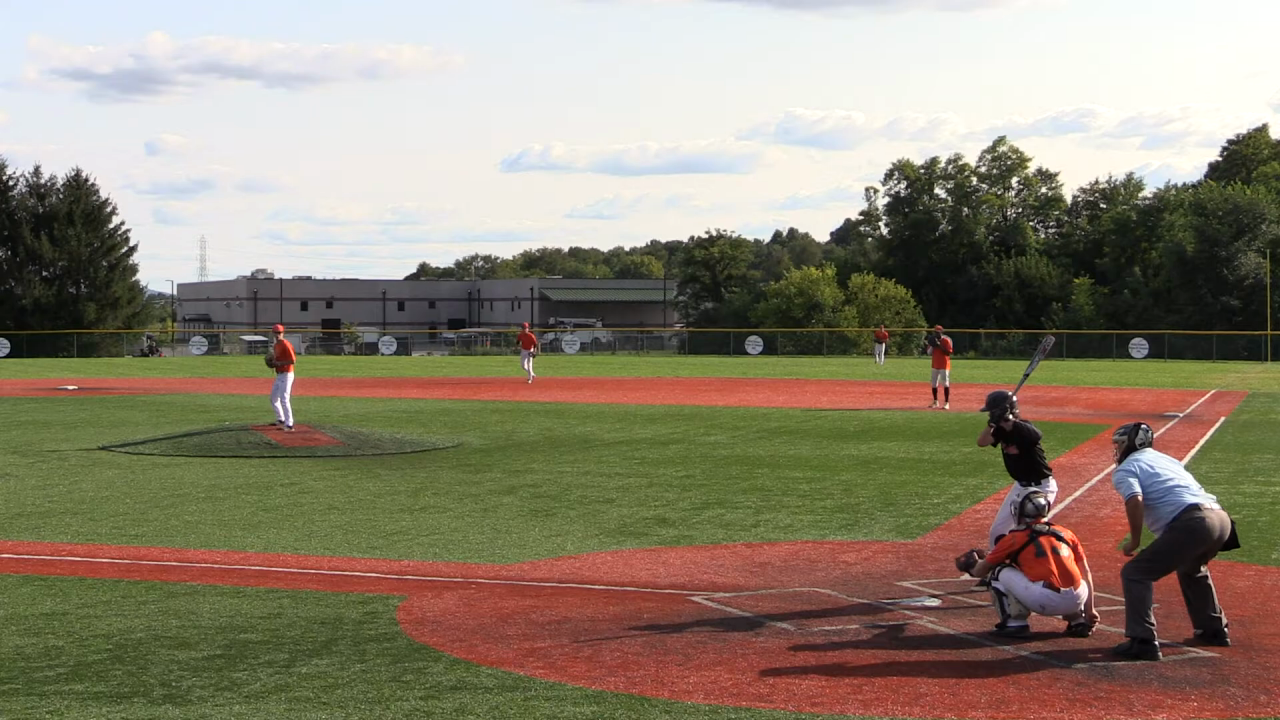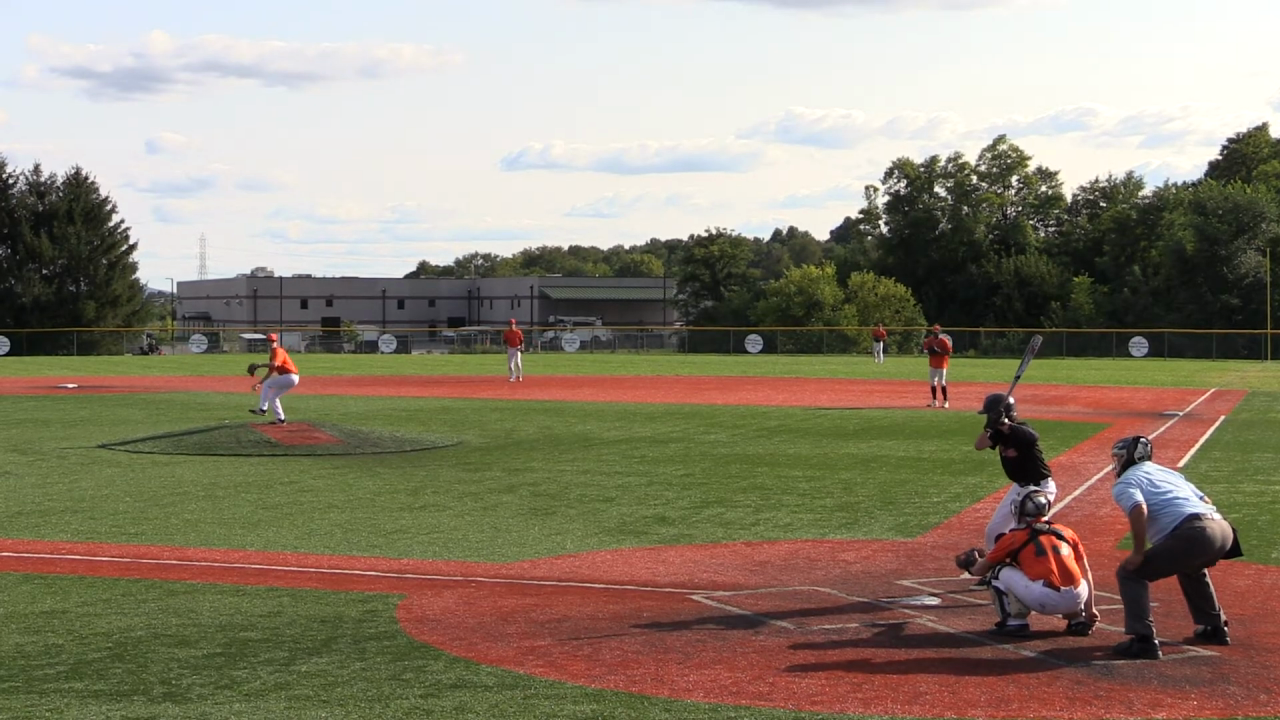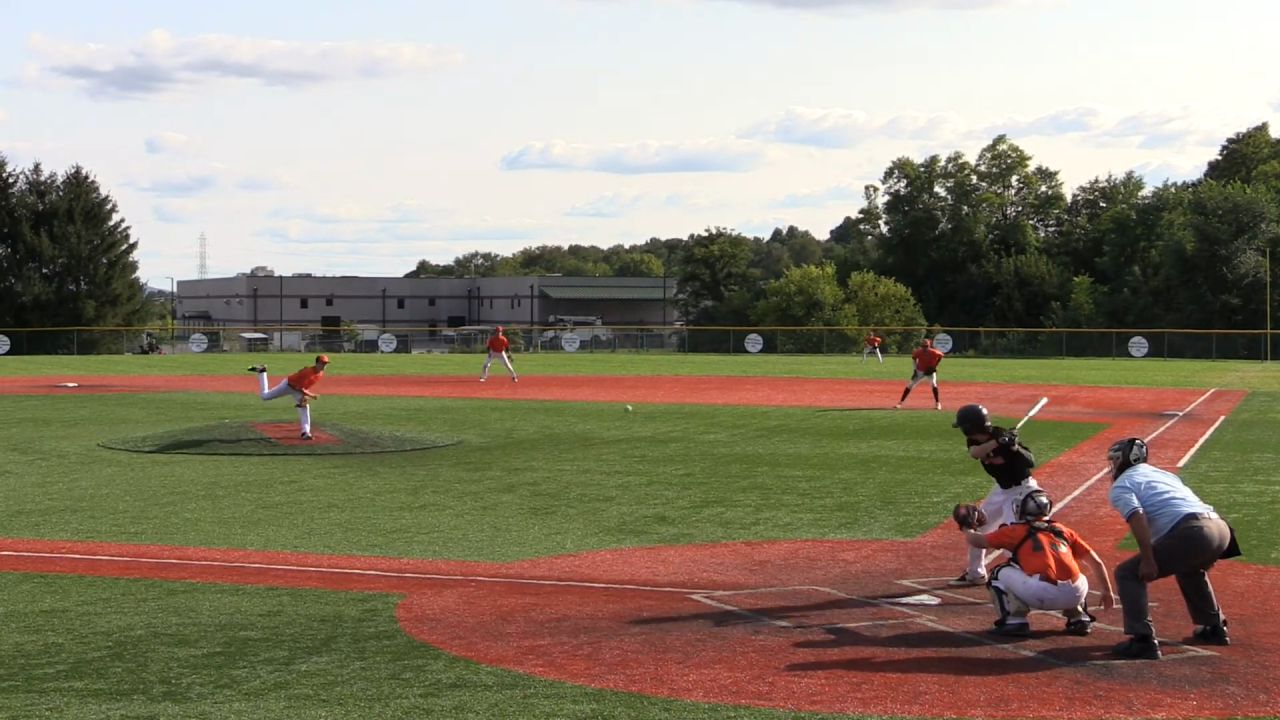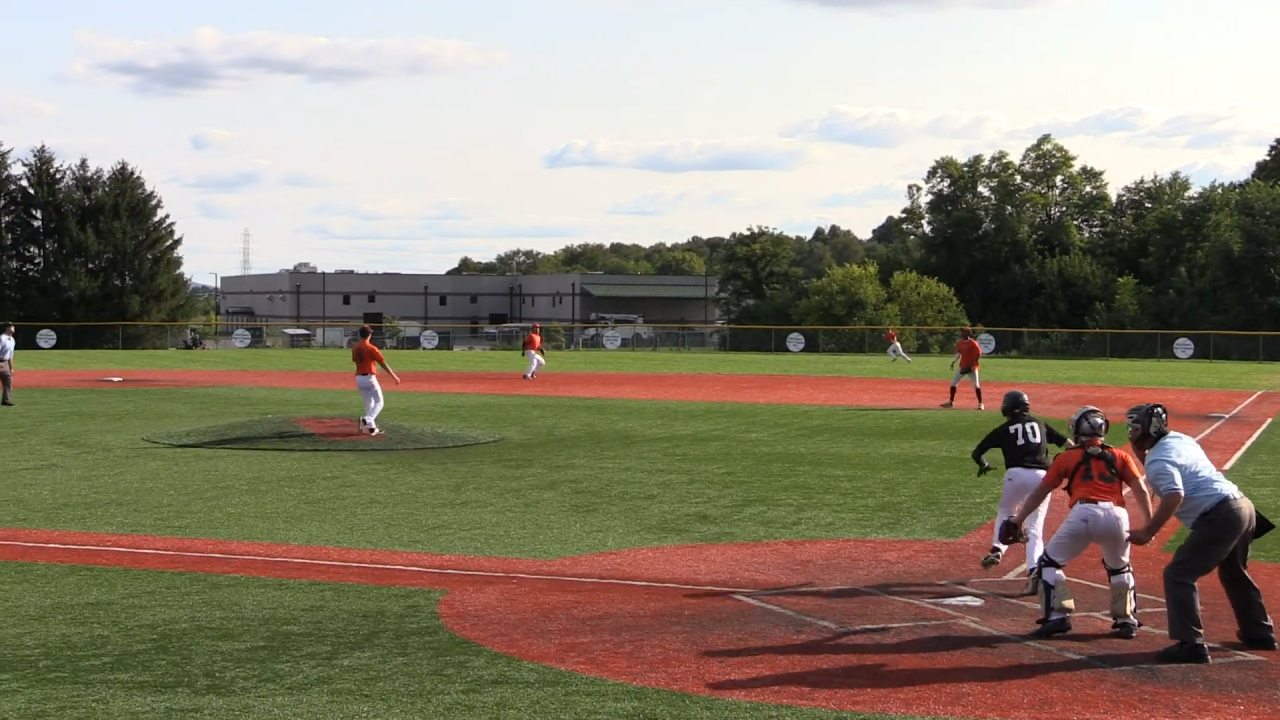
dt=1s
person 1, frame 1
left shoulder: (1124, 470)
right shoulder: (1168, 460)
left elbow: (1135, 501)
left wrist: (1134, 540)
left hip: (1193, 523)
right hip: (1220, 517)
left knee: (1135, 572)
right knee: (1192, 569)
left ankle: (1143, 642)
right ankle: (1214, 630)
person 1, frame 2
left shoulder: (1124, 483)
right shoulder: (1169, 472)
left elbow: (1139, 510)
left wrist: (1139, 553)
left hip: (1195, 533)
right hip: (1223, 528)
left knee: (1129, 573)
right knee: (1190, 568)
left ankle: (1144, 641)
right ankle: (1215, 628)
person 1, frame 3
left shoulder: (1120, 486)
right shoulder: (1165, 474)
left elbow: (1137, 517)
left wrist: (1148, 560)
right wrist: (1205, 554)
left hip: (1192, 533)
right hip: (1221, 528)
left knee: (1128, 573)
right knee: (1189, 569)
left ankle: (1143, 640)
right ankle: (1214, 627)
person 1, frame 4
left shoulder: (1158, 460)
right shoulder: (1179, 439)
left elbow: (1173, 497)
left wrist: (1147, 532)
right wrist: (1141, 452)
left hip: (1218, 517)
right hip: (1241, 506)
left knee: (1178, 574)
right knee: (1234, 574)
left ankle: (1191, 645)
right ankle: (1260, 632)
person 2, frame 1
left shoulder: (1024, 427)
right shoulder: (1001, 429)
left elbow: (1037, 435)
right elbow: (981, 442)
left wrist: (1010, 419)
right wrist: (992, 423)
left hip: (1040, 488)
right hip: (1020, 486)
right knee: (997, 531)
person 2, frame 2
left shoulder: (1022, 429)
right shoulder: (1000, 432)
left elbow: (1034, 438)
right elbow: (979, 446)
left wrist: (1005, 424)
right wrist: (988, 427)
left hip: (1039, 488)
right hip: (1019, 488)
right knee: (993, 531)
person 2, frame 3
left shoulder: (1005, 439)
right shoulder: (974, 439)
left elbow: (1030, 462)
right elbow: (975, 453)
left wrist: (1014, 448)
right wrist: (996, 442)
left hip: (1019, 490)
right hip: (1003, 488)
right knee: (977, 529)
right ankle: (975, 573)
person 2, frame 4
left shoulder: (1001, 430)
right shoulder: (1041, 425)
left elbow: (976, 453)
right elbow: (1068, 444)
left wrist: (983, 465)
left hip: (1016, 475)
right hip: (1041, 477)
left knee: (1005, 513)
right knee: (1034, 531)
left ankle: (997, 550)
right ankle: (1034, 572)
person 3, frame 1
left shoulder: (1015, 538)
right shoulder: (1066, 533)
left elbow: (980, 571)
right elbow: (1086, 573)
left wrist: (971, 566)
right wrist: (1089, 610)
left hip: (1045, 601)
right hip: (1077, 600)
left knee: (999, 572)
left ankle: (1016, 624)
right ankle: (1078, 621)
person 3, frame 2
left shoulder: (1015, 537)
right shoulder: (1067, 532)
left elbow: (980, 570)
right elbow: (1086, 572)
left wrist: (971, 565)
right wrist: (1090, 609)
left hip: (1046, 600)
right hip: (1077, 599)
left knee: (999, 571)
left ankle: (1016, 623)
right ankle: (1078, 620)
person 3, frame 3
left shoulder: (1014, 531)
right shoulder: (1064, 531)
left elbow: (976, 541)
right elbow: (1096, 562)
left wrist: (968, 530)
right wrist: (1107, 592)
left hip: (1043, 593)
right hip: (1076, 594)
left knee: (999, 574)
left ankle: (1015, 622)
right ankle: (1079, 620)
person 3, frame 4
left shoulder: (1067, 457)
right shoulder: (1120, 455)
left elbow: (1041, 491)
right elbow: (1140, 489)
left wrist: (1018, 518)
right wrist: (1149, 522)
left hip: (1083, 514)
right hip: (1117, 515)
left knee: (1050, 563)
right knee: (1119, 567)
left ankle: (1058, 617)
right ankle: (1125, 621)
